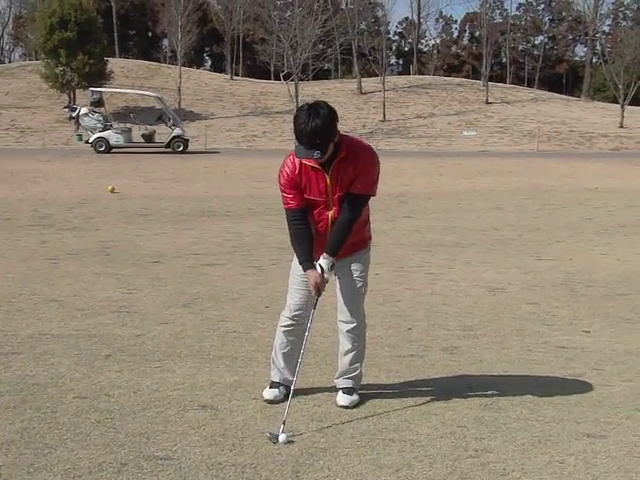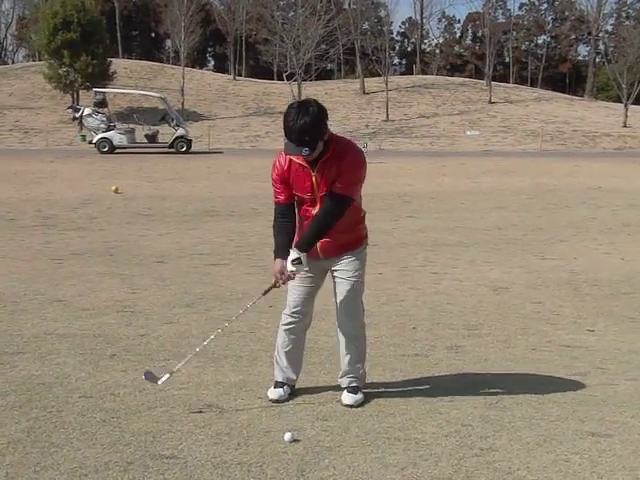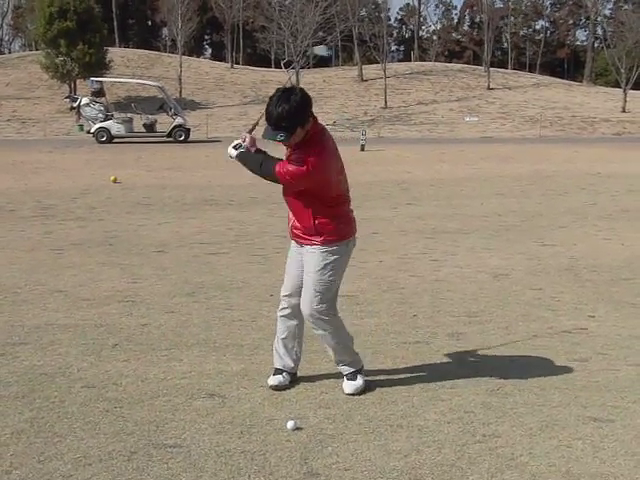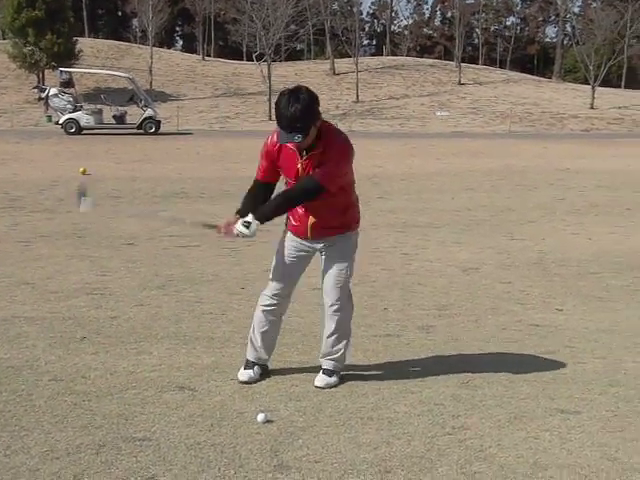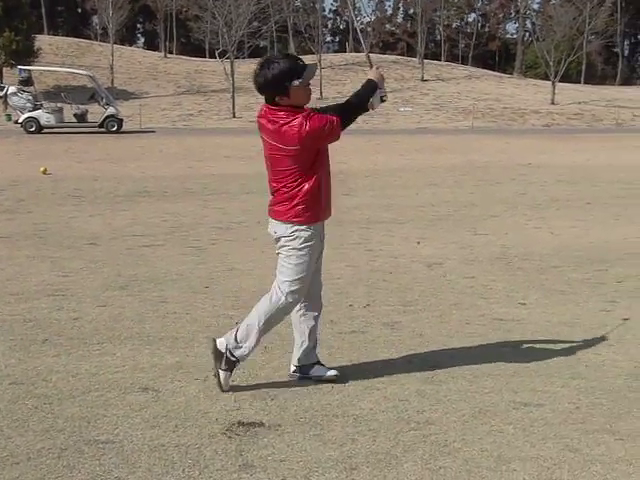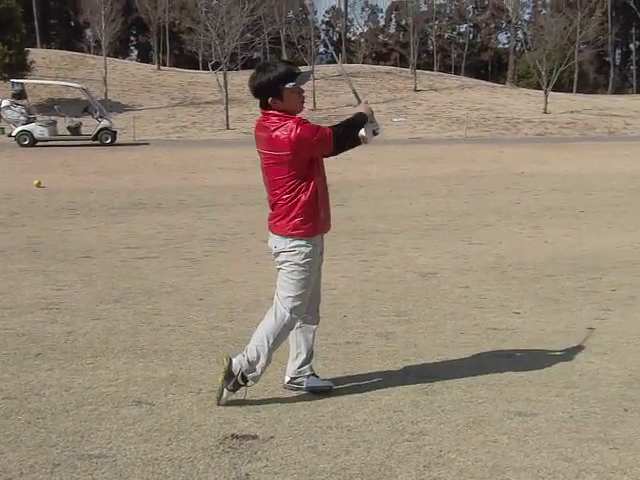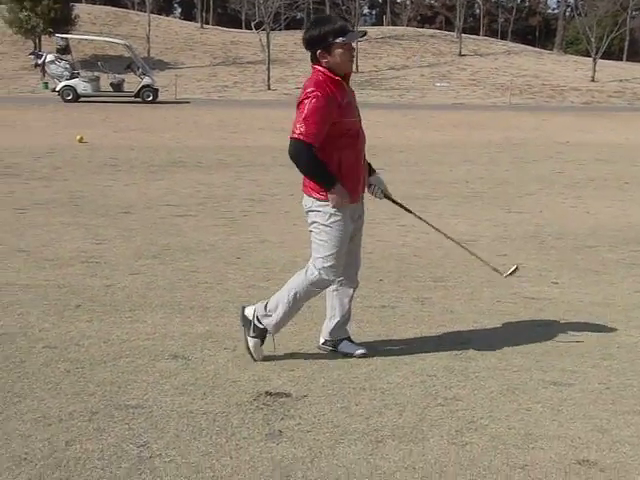
dt=0.4s
person 1, frame 1
left shoulder: (364, 156)
right shoulder: (291, 167)
left elbow: (352, 212)
right elbow: (297, 220)
left wrist: (329, 257)
right wrist: (309, 266)
left hip: (352, 250)
right hip: (309, 251)
left knee: (351, 318)
right knee: (293, 315)
left ankle: (348, 382)
right ankle: (280, 378)
person 1, frame 2
left shoulder: (350, 156)
right shoulder: (284, 162)
left elbow: (332, 210)
right elbow: (284, 213)
left wrist: (300, 251)
right wrist: (281, 255)
left hip: (347, 249)
right hip: (302, 248)
left knee: (350, 317)
right knee: (294, 315)
left ankle: (352, 381)
right ankle: (284, 378)
person 1, frame 3
left shoulder: (311, 161)
right shoulder: (302, 135)
left elbow: (271, 172)
right elbow: (280, 169)
left wrist: (244, 153)
right wrist: (253, 151)
left hip: (329, 241)
right hip: (303, 237)
left knee: (314, 308)
right knee: (289, 301)
left ankle: (351, 368)
right ankle: (285, 366)
person 1, frame 4
left shoulder: (339, 146)
right shoulder: (276, 142)
left elbow: (303, 192)
right elbow: (263, 184)
left wrist: (258, 217)
right wrist: (242, 215)
left hip: (339, 232)
right hip: (298, 232)
left knee: (335, 300)
right knee: (273, 296)
left ankle: (332, 364)
right ankle: (256, 359)
person 1, frame 5
left shoulder: (270, 113)
right shoulder: (303, 129)
left elbow: (327, 115)
right elbow: (341, 119)
left wrist: (364, 99)
right wrist: (372, 84)
left hip: (308, 220)
right hip: (298, 225)
left knee: (310, 294)
right knee: (288, 293)
left ankle: (305, 361)
right ankle: (232, 348)
person 1, frame 6
left shoulder: (268, 125)
right shoulder: (292, 132)
left elbow: (324, 140)
right elbow: (332, 138)
left wrist: (357, 130)
right wrist: (361, 116)
left hip: (299, 232)
right hip: (297, 237)
left knee: (307, 307)
right knee: (288, 309)
left ankle: (299, 373)
right ankle: (243, 369)
person 1, frame 7
left shoulder: (340, 86)
right shoulder: (317, 94)
right elbow: (299, 150)
left wrist: (369, 173)
right wrist: (333, 188)
left hip: (350, 198)
right hip: (330, 200)
left knee: (347, 271)
right knee: (323, 271)
left ankle: (334, 335)
right ankle: (260, 318)
